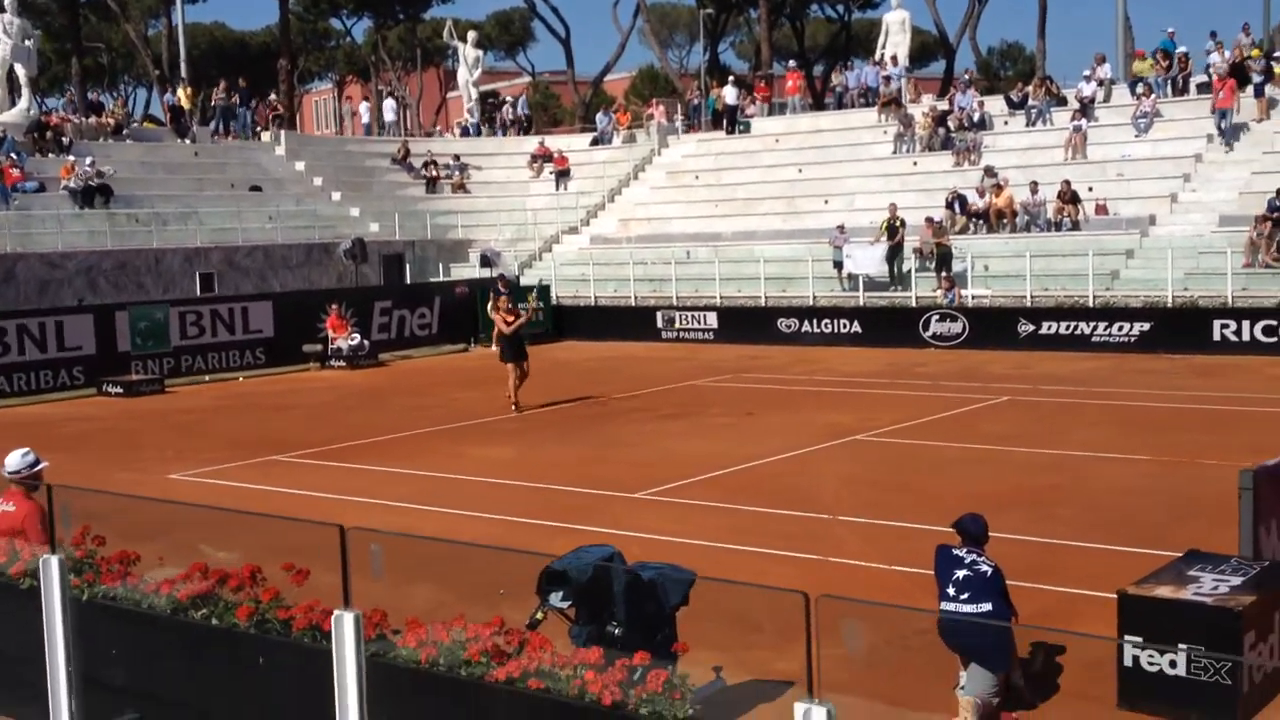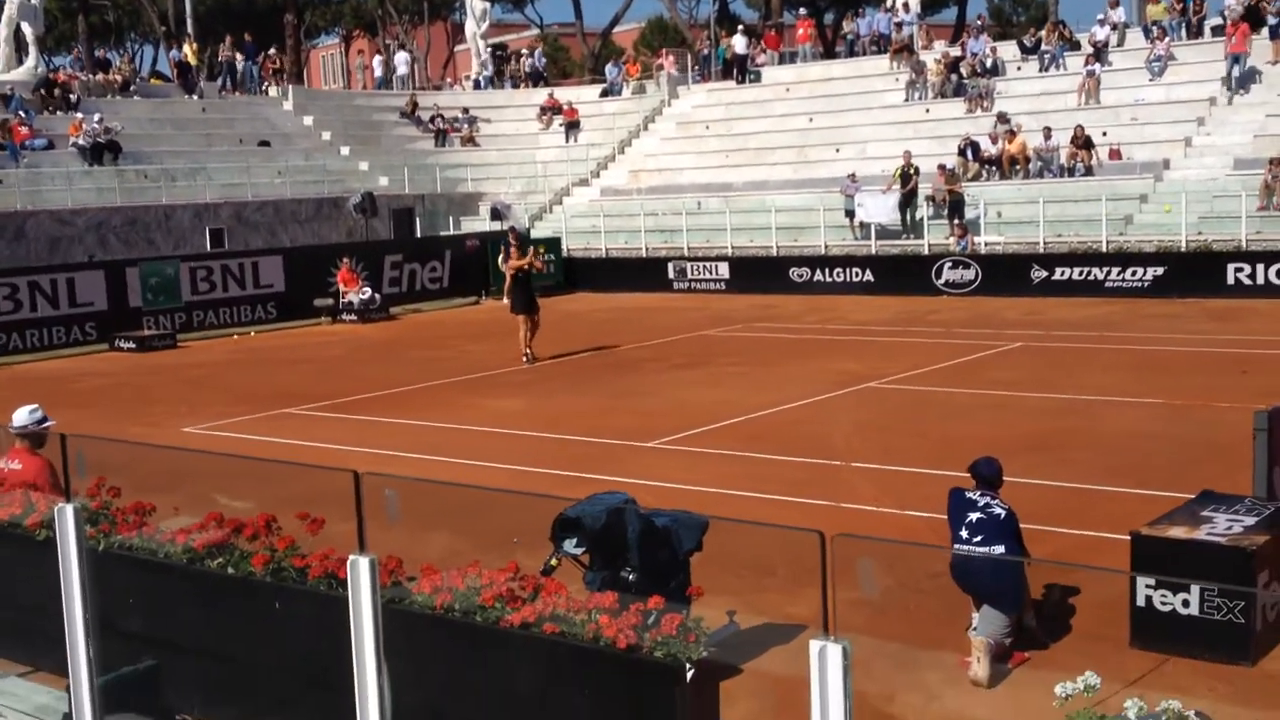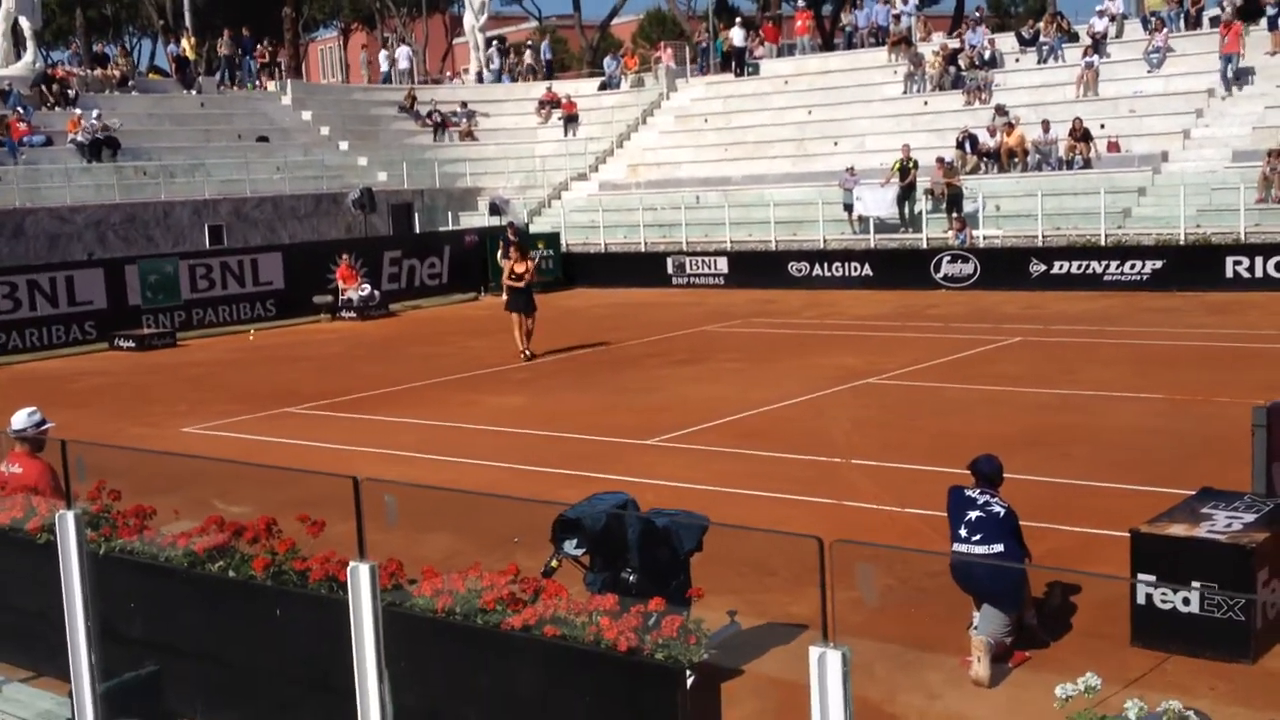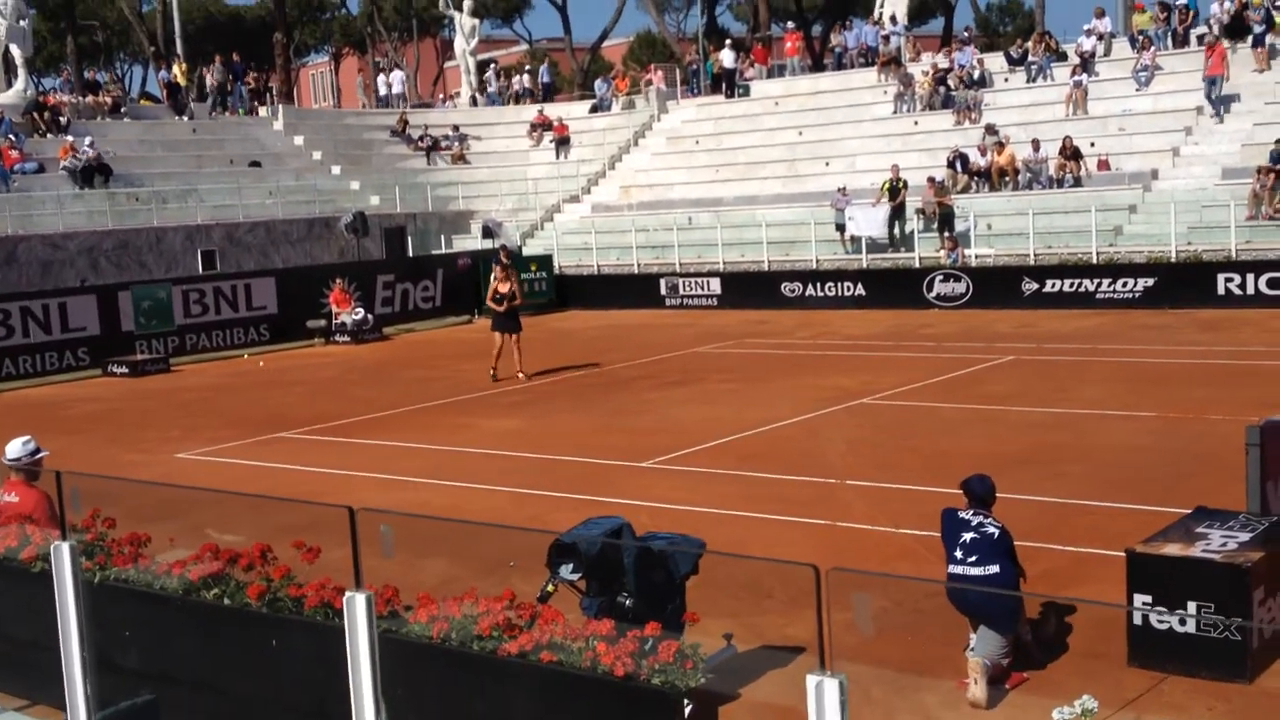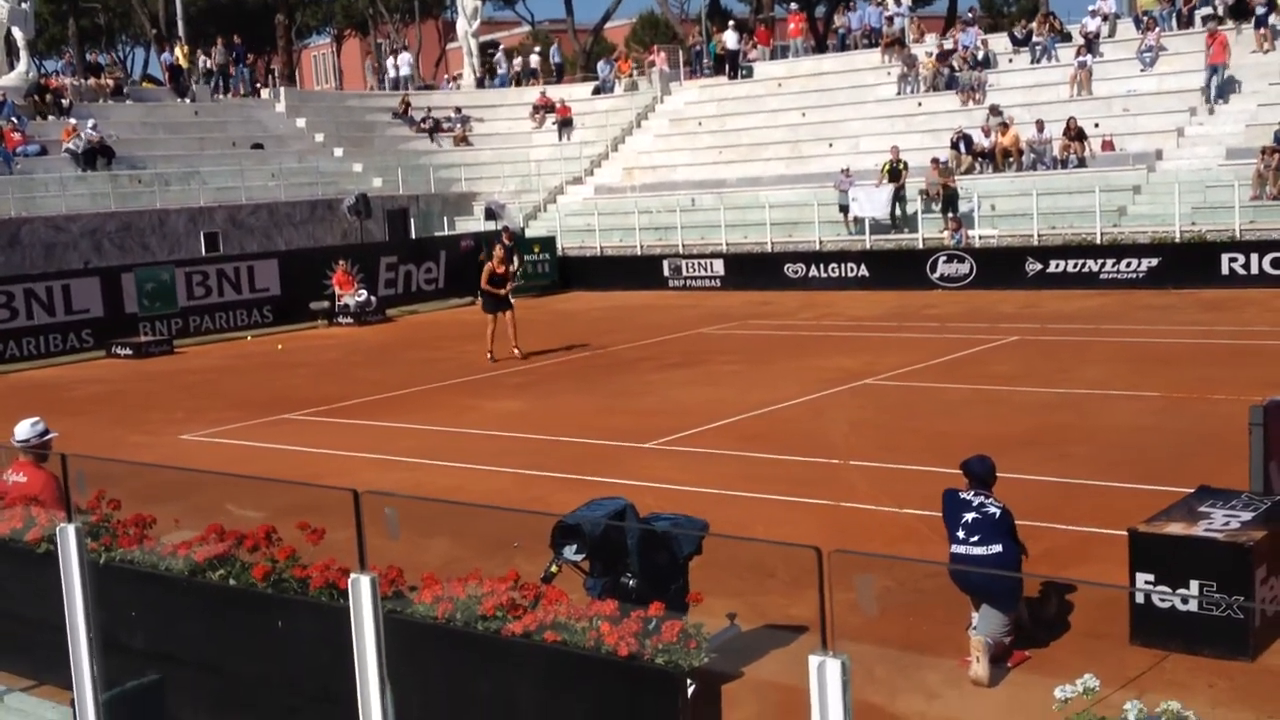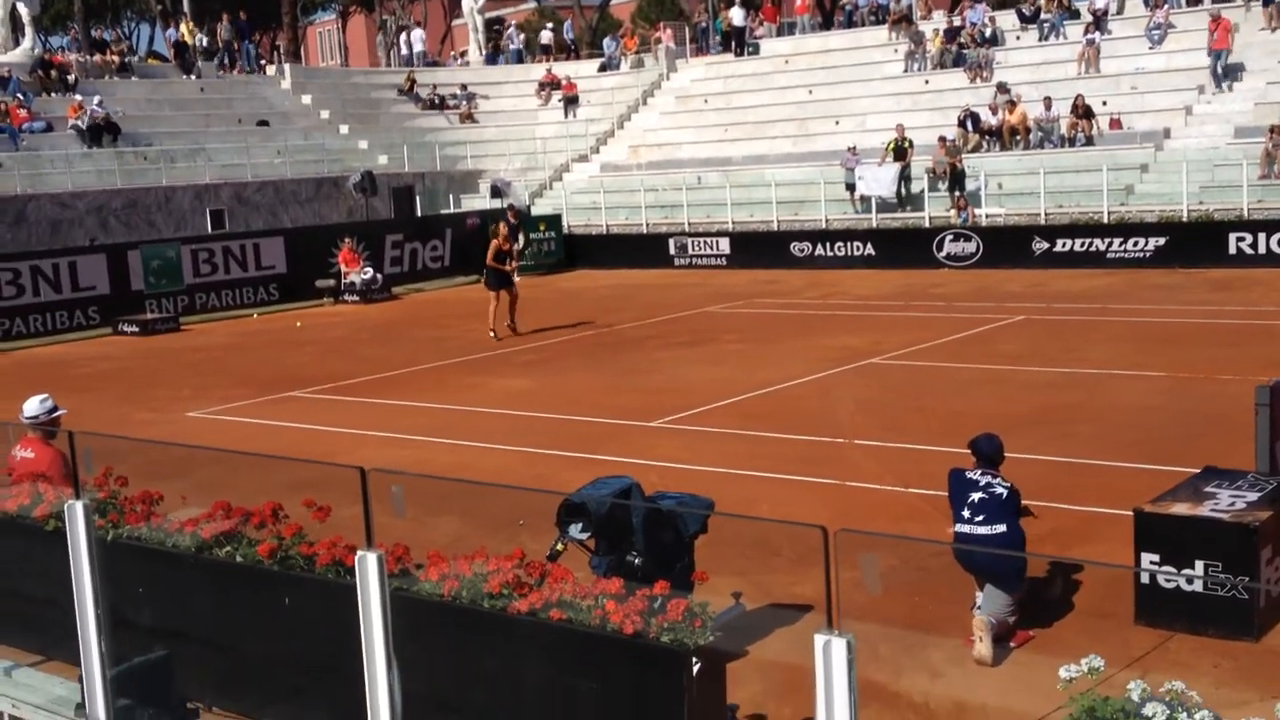
dt=0.3s
person 1, frame 1
left shoulder: (943, 553)
right shoulder: (992, 569)
right elbow: (1006, 607)
right wrist: (1011, 612)
left hip: (951, 629)
right hip: (985, 629)
left ankle: (967, 682)
right ankle: (974, 699)
person 1, frame 2
left shoulder: (956, 496)
right shoulder: (1006, 512)
right elbow: (1020, 552)
right wrist: (1024, 563)
left hip: (963, 571)
right hip: (998, 571)
left ankle: (979, 626)
right ankle: (987, 640)
person 1, frame 3
left shoulder: (956, 494)
right shoulder: (1006, 510)
right elbow: (1020, 549)
right wrist: (1025, 555)
left hip: (963, 571)
right hip: (999, 572)
left ankle: (980, 626)
right ankle: (988, 641)
person 1, frame 4
left shoulder: (949, 517)
right shoulder: (1000, 531)
right elbow: (1013, 568)
right wrist: (1018, 572)
left hip: (959, 593)
right hip: (995, 594)
left ankle: (977, 647)
right ankle: (985, 663)
person 1, frame 5
left shoulder: (950, 497)
right shoulder: (1002, 512)
right elbow: (1013, 545)
right wrist: (1020, 571)
left hip: (961, 572)
right hip: (998, 572)
left ankle: (978, 625)
right ankle: (987, 642)
person 1, frame 6
left shoulder: (956, 476)
right shoulder: (1010, 491)
left hip: (965, 552)
right hip: (1004, 553)
right knee: (1002, 611)
left ankle: (982, 603)
right ankle: (990, 622)
